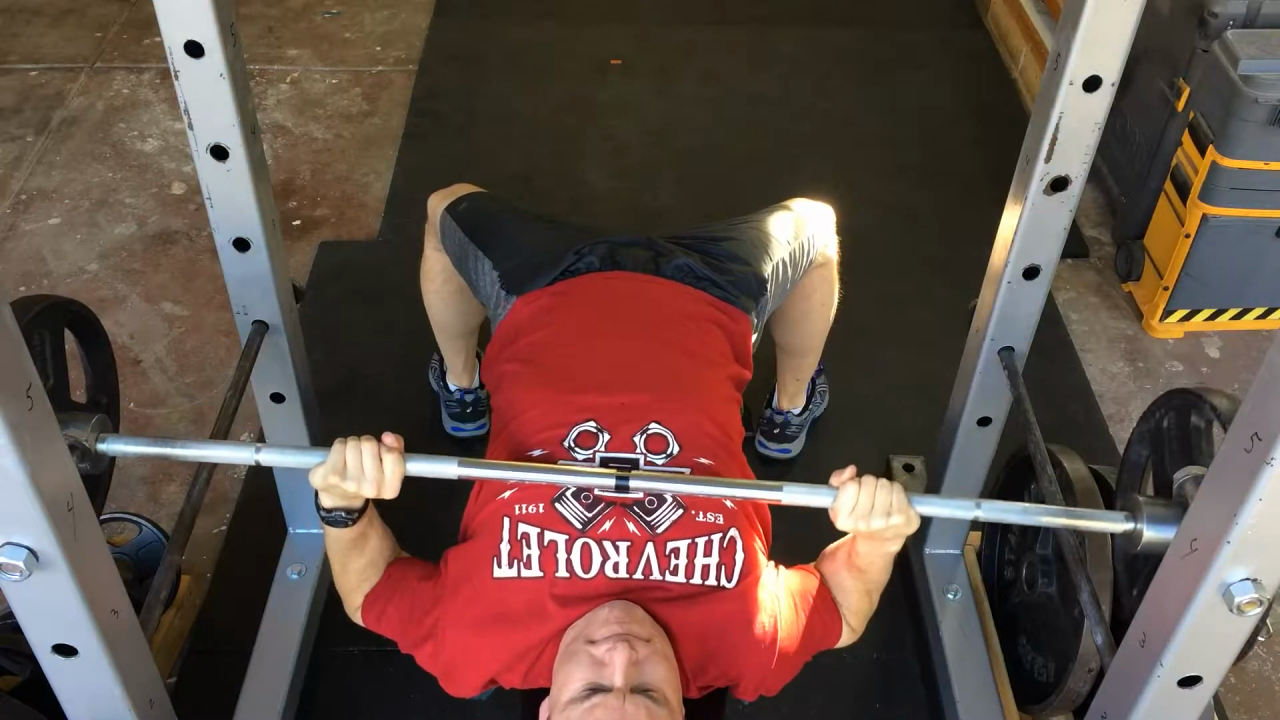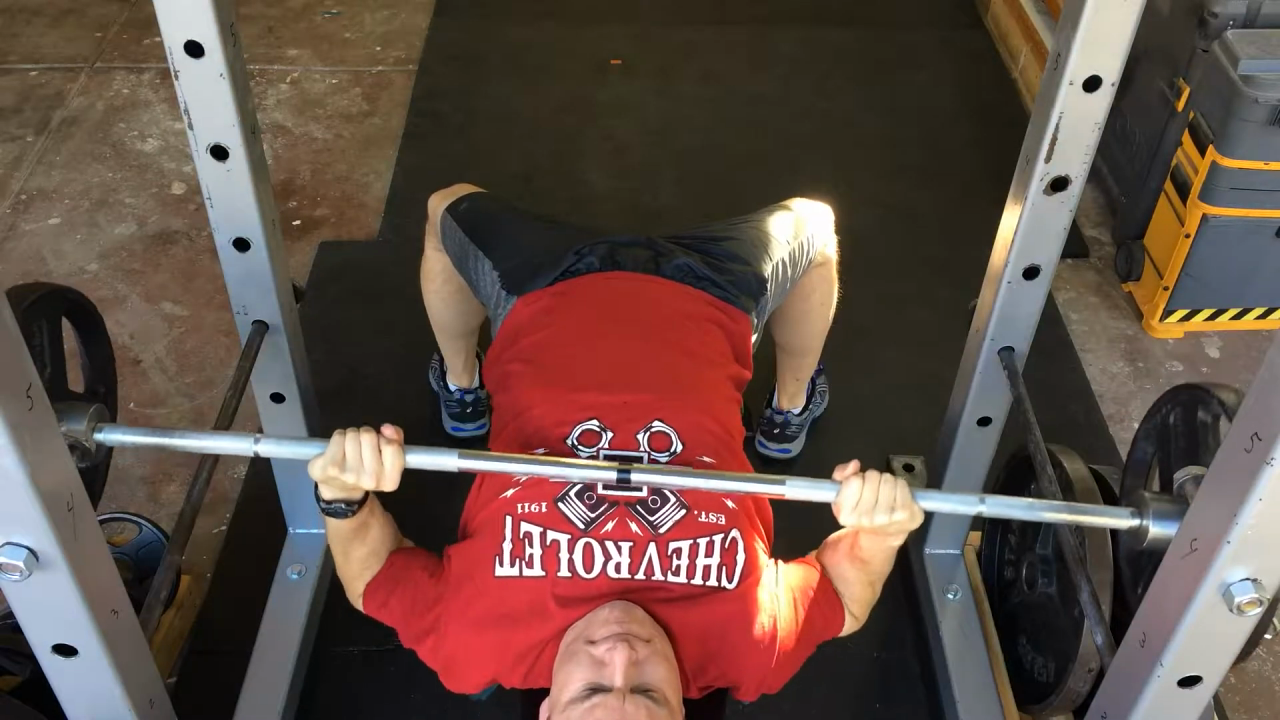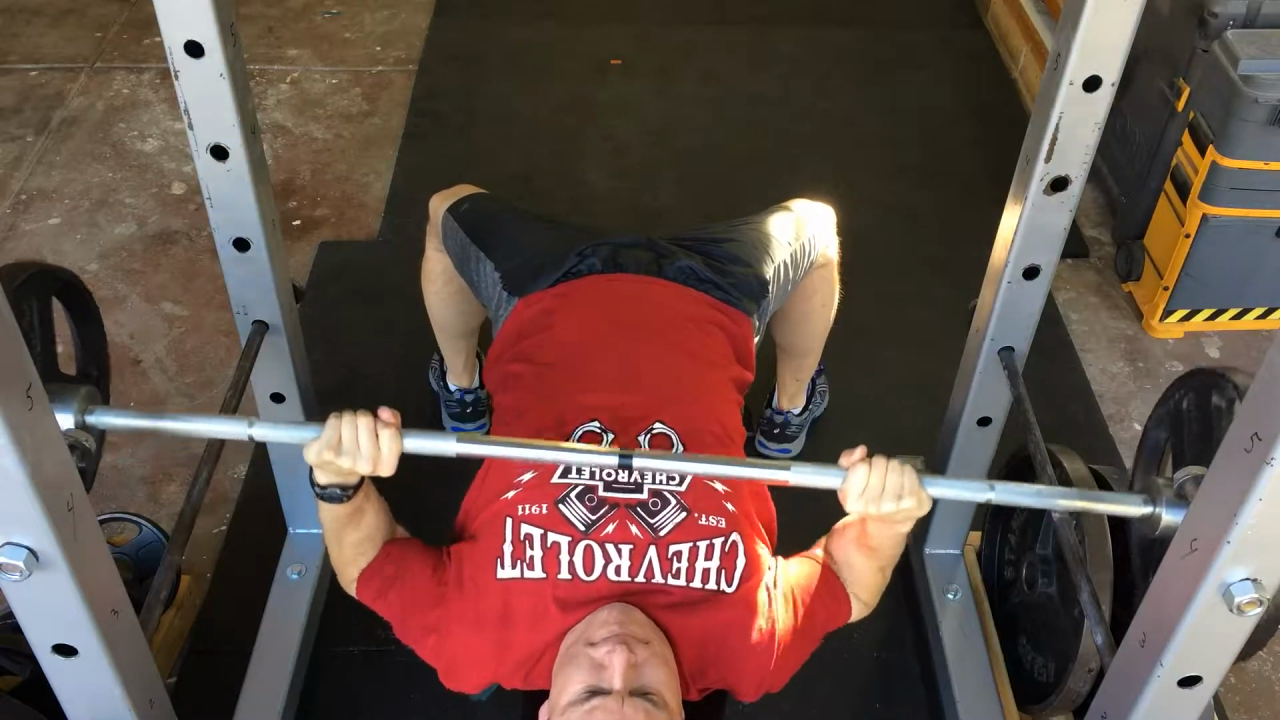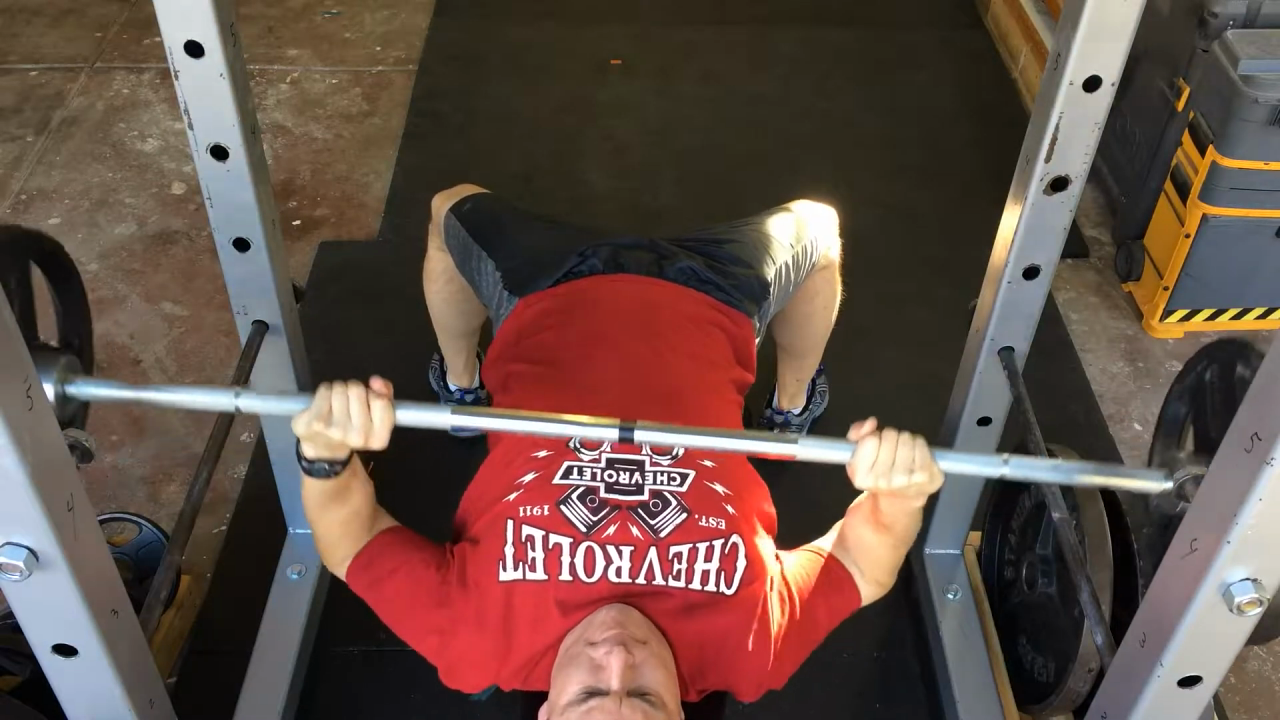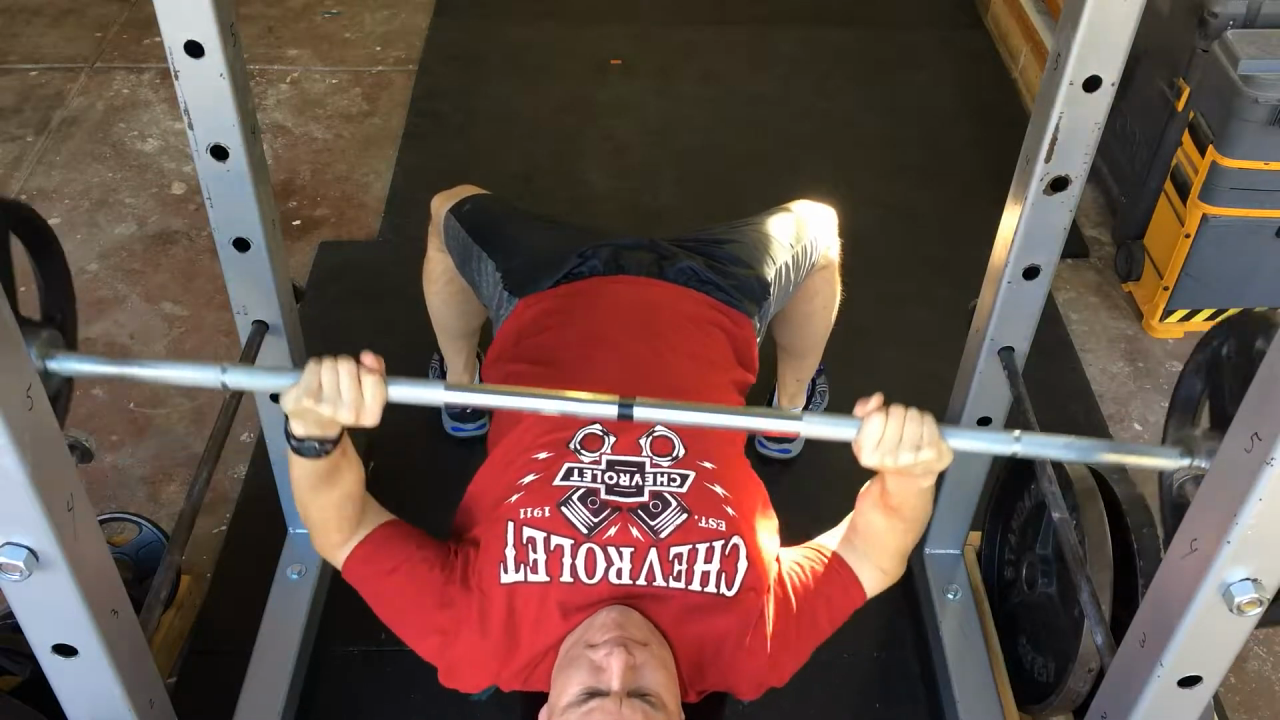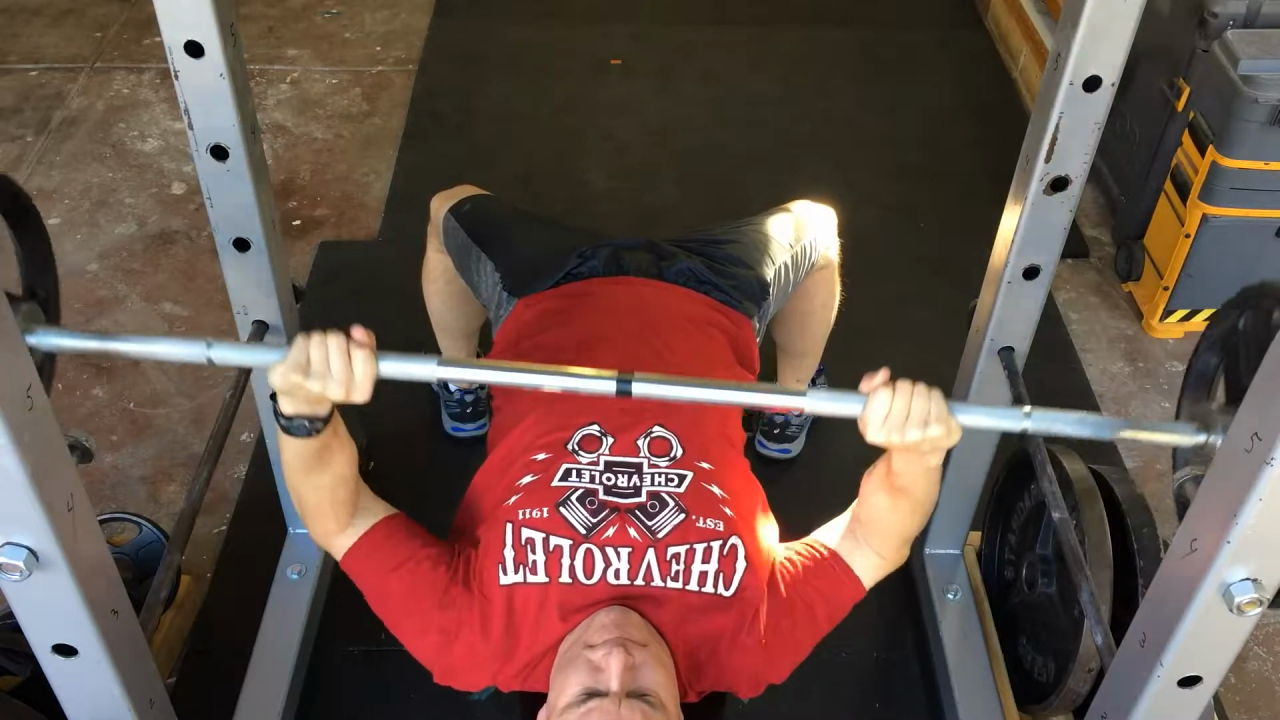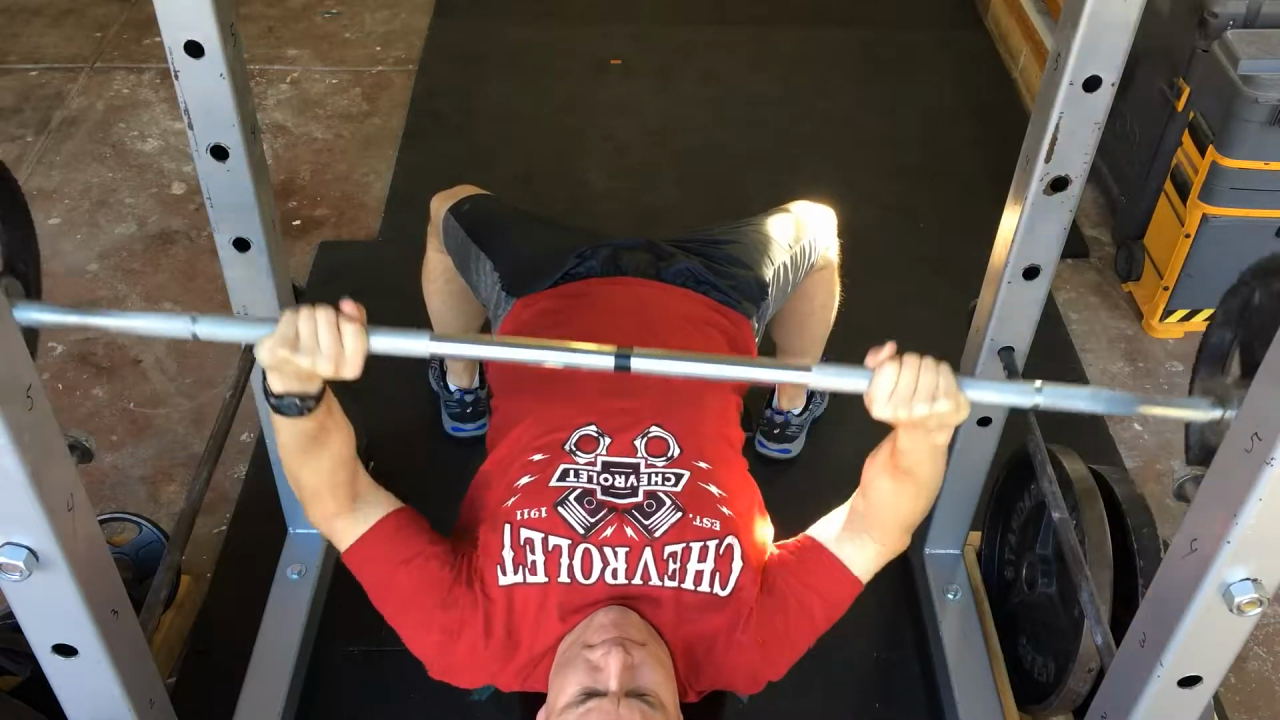
dt=0.1s
person 1, frame 1
left shoulder: (474, 640)
right shoulder: (743, 645)
left elbow: (367, 595)
right elbow: (847, 606)
left wrist: (344, 504)
right wrist: (876, 537)
left knee: (451, 207)
right knee: (809, 222)
person 1, frame 2
left shoulder: (475, 637)
right shoulder: (744, 645)
left elbow: (372, 580)
right elbow: (848, 595)
left wrist: (343, 496)
right wrist: (878, 531)
left knee: (451, 208)
right knee: (808, 222)
person 1, frame 3
left shoulder: (478, 638)
right shoulder: (743, 646)
left elbow: (362, 555)
right elbow: (856, 575)
left wrist: (338, 478)
right wrist: (887, 513)
left knee: (453, 210)
right knee: (810, 222)
person 1, frame 4
left shoulder: (478, 640)
right shoulder: (744, 647)
left elbow: (350, 541)
right elbow: (865, 565)
left wrist: (325, 455)
right wrist: (897, 492)
left knee: (455, 208)
right knee: (812, 223)
person 1, frame 5
left shoulder: (475, 642)
right shoulder: (745, 645)
left elbow: (343, 529)
right elbow: (873, 551)
left wrist: (314, 431)
right wrist: (912, 470)
left knee: (456, 208)
right knee: (811, 225)
person 1, frame 6
left shoulder: (473, 641)
right shoulder: (745, 643)
left elbow: (340, 517)
right elbow: (876, 538)
left wrist: (305, 409)
right wrist: (918, 449)
left knee: (456, 208)
right knee: (811, 224)
person 1, frame 7
left shoulder: (471, 643)
right shoulder: (741, 644)
left elbow: (343, 505)
right elbow: (876, 528)
left wrist: (297, 389)
right wrist: (925, 426)
left knee: (454, 208)
right knee: (811, 223)
